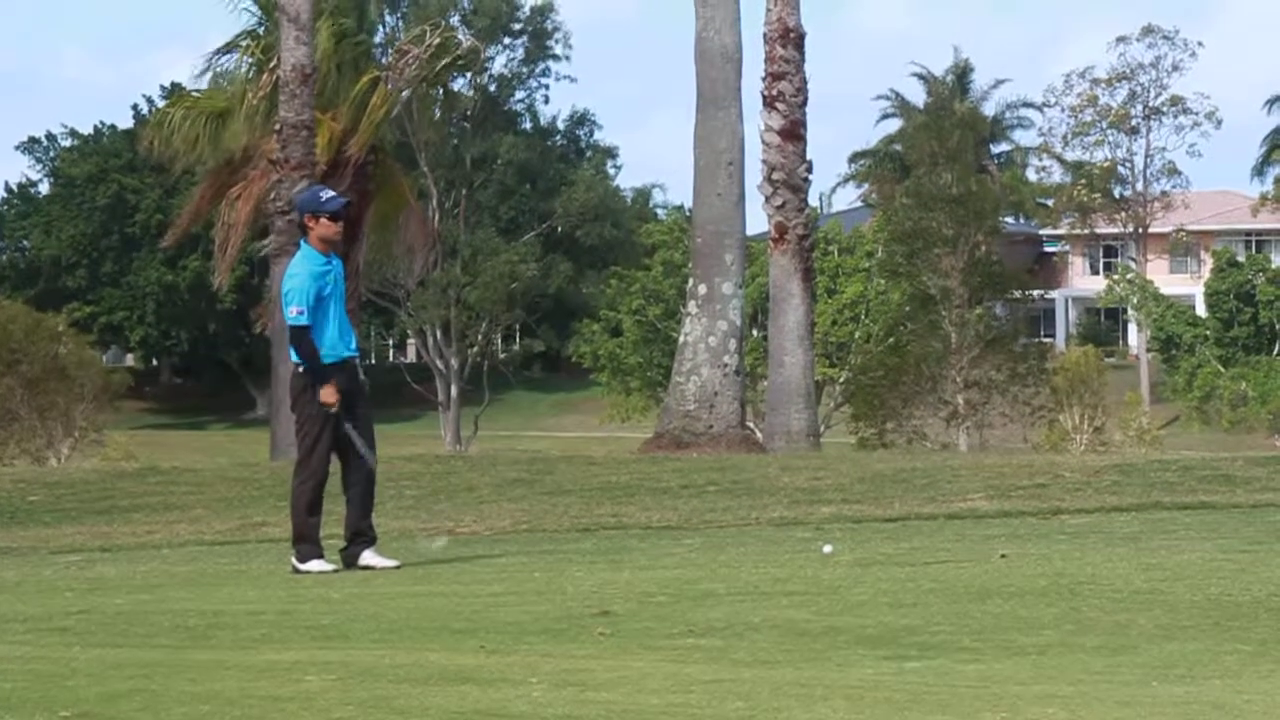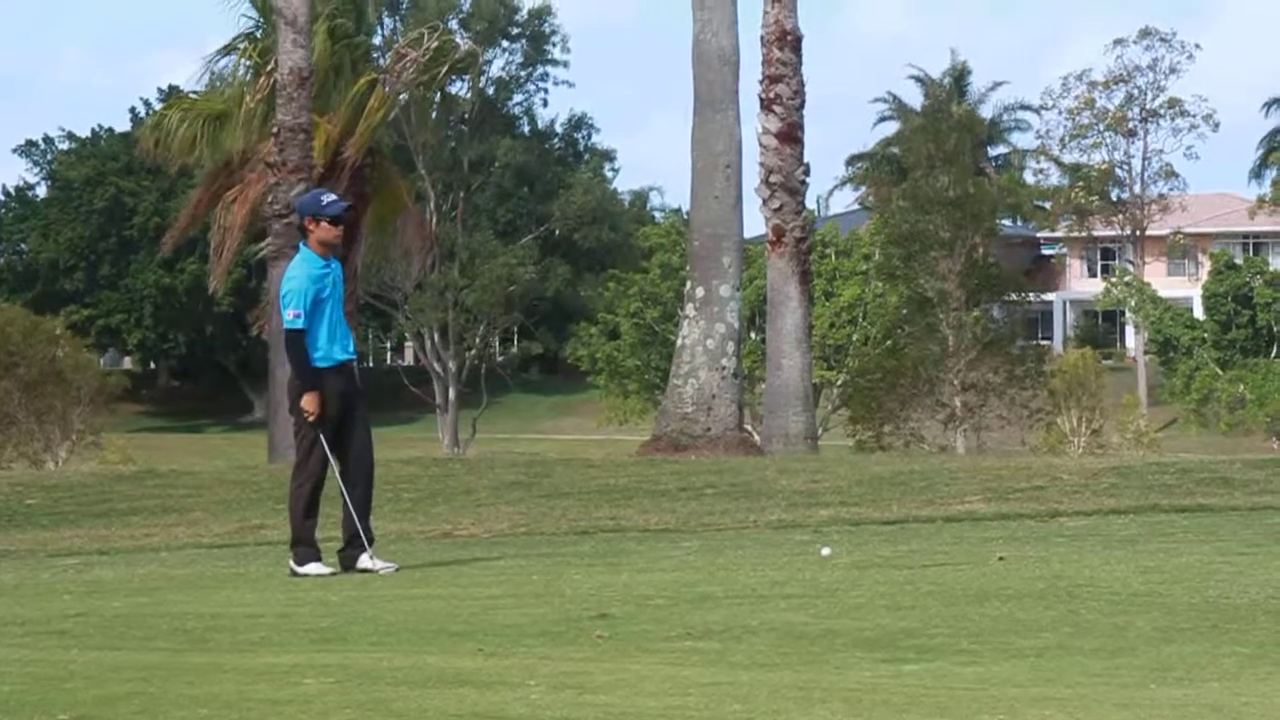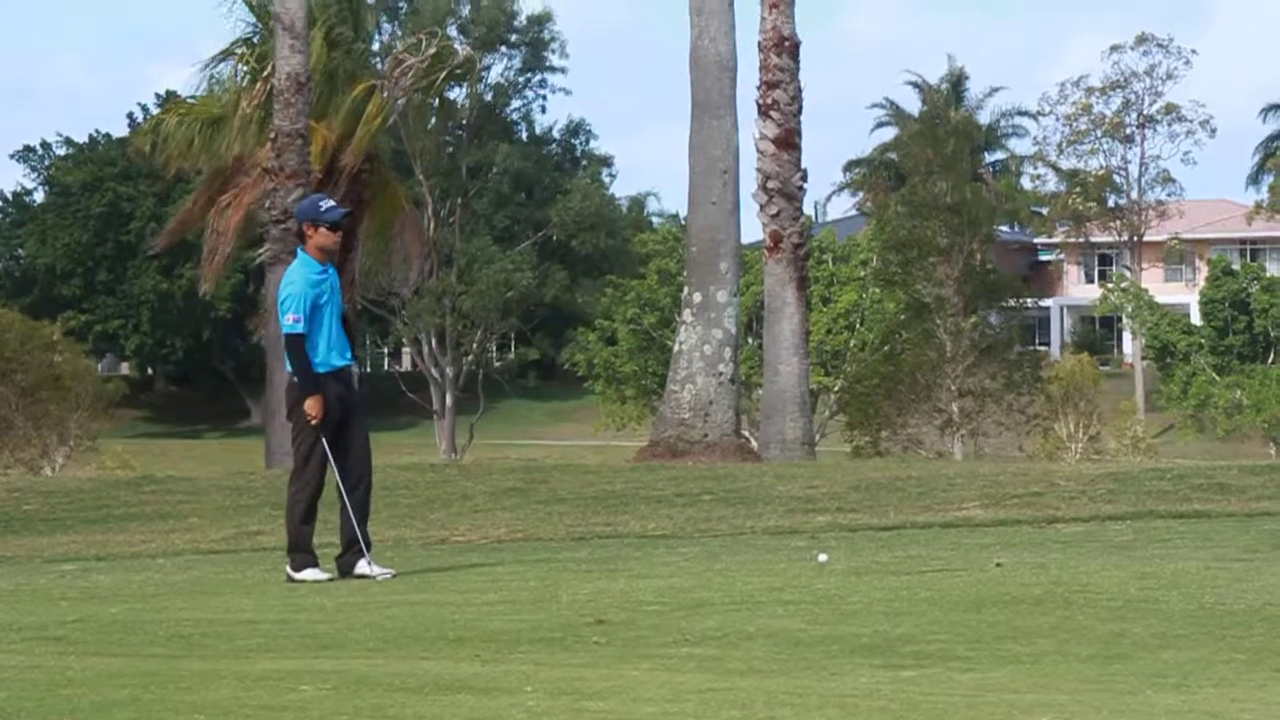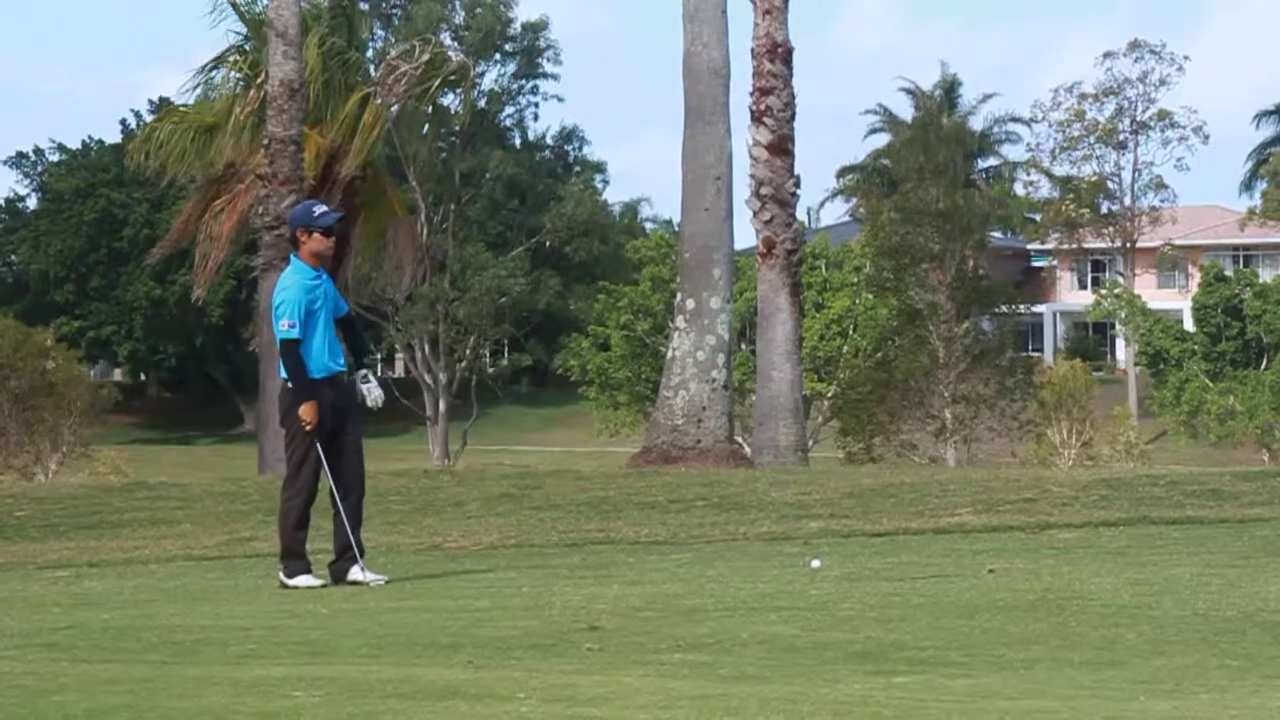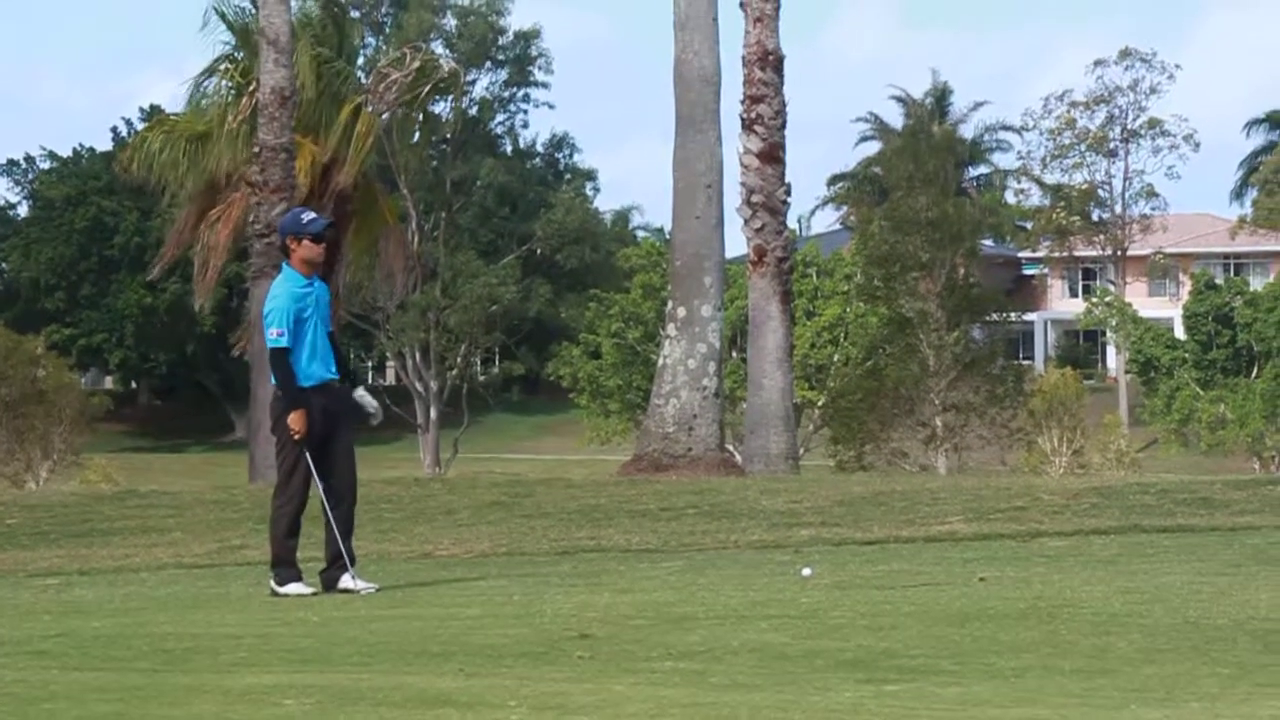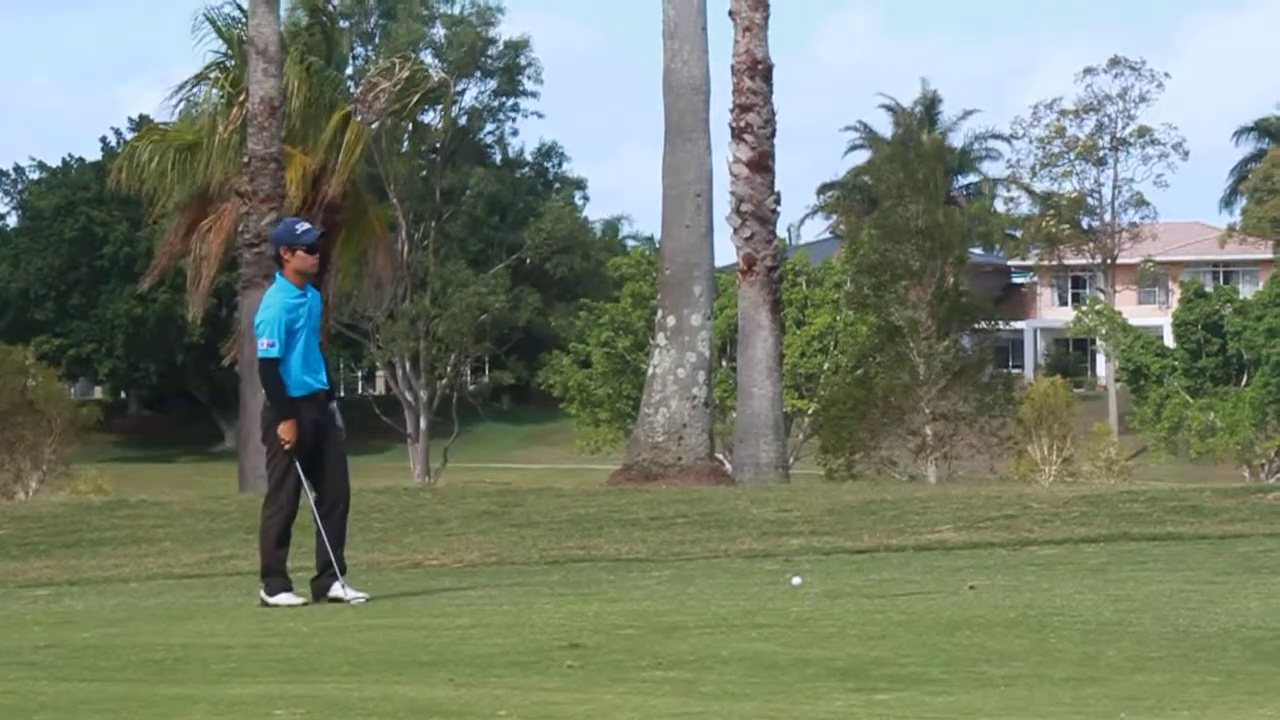
dt=0.3s
person 1, frame 1
left shoulder: (335, 263)
right shoulder: (302, 272)
right elbow: (299, 335)
right wrist: (323, 383)
left hip: (346, 371)
right hip: (317, 379)
left knee: (361, 462)
right knee: (313, 467)
left ankle: (360, 546)
right ankle: (305, 552)
person 1, frame 2
left shoulder: (334, 266)
right shoulder: (301, 275)
right elbow: (293, 338)
right wrist: (308, 389)
left hip: (344, 375)
right hip: (316, 380)
left knee: (360, 464)
right knee: (311, 469)
left ankle: (356, 549)
right ankle: (303, 554)
person 1, frame 3
left shoulder: (330, 272)
right shoulder: (299, 280)
right elbow: (293, 343)
left wrist: (350, 368)
right wrist: (311, 394)
left hip: (342, 381)
right hip: (313, 387)
left knee: (358, 471)
right knee: (309, 476)
left ankle: (354, 555)
right ankle: (300, 560)
person 1, frame 4
left shoulder: (324, 279)
right shoulder: (293, 285)
left elbow: (346, 322)
right elbow: (288, 348)
left wrist: (362, 370)
right wrist: (306, 399)
left hip: (337, 387)
right hip: (306, 393)
left knee: (351, 478)
right knee: (302, 482)
left ankle: (347, 562)
right ankle: (293, 566)
person 1, frame 5
left shoulder: (320, 288)
right shoulder: (283, 294)
right elbow: (278, 357)
left wrist: (354, 388)
right wrist: (295, 408)
left hip: (330, 395)
right hip: (299, 400)
left knee: (343, 485)
right knee: (293, 491)
left ankle: (338, 570)
right ankle: (284, 575)
person 1, frame 6
left shoulder: (313, 297)
right shoulder: (276, 304)
right elbow: (267, 367)
left wrist: (331, 401)
right wrist: (284, 418)
left hip: (317, 405)
right hip: (289, 411)
left knee: (336, 493)
right knee: (283, 501)
left ankle: (329, 579)
right ankle: (273, 585)
